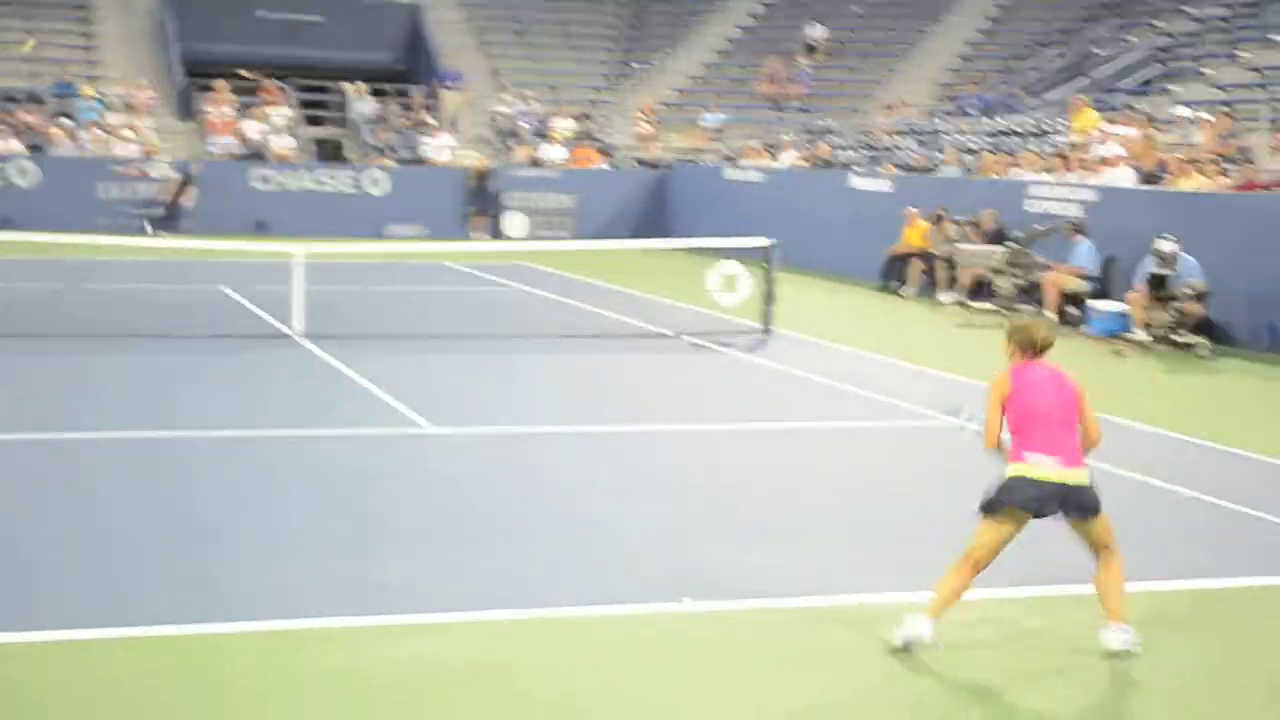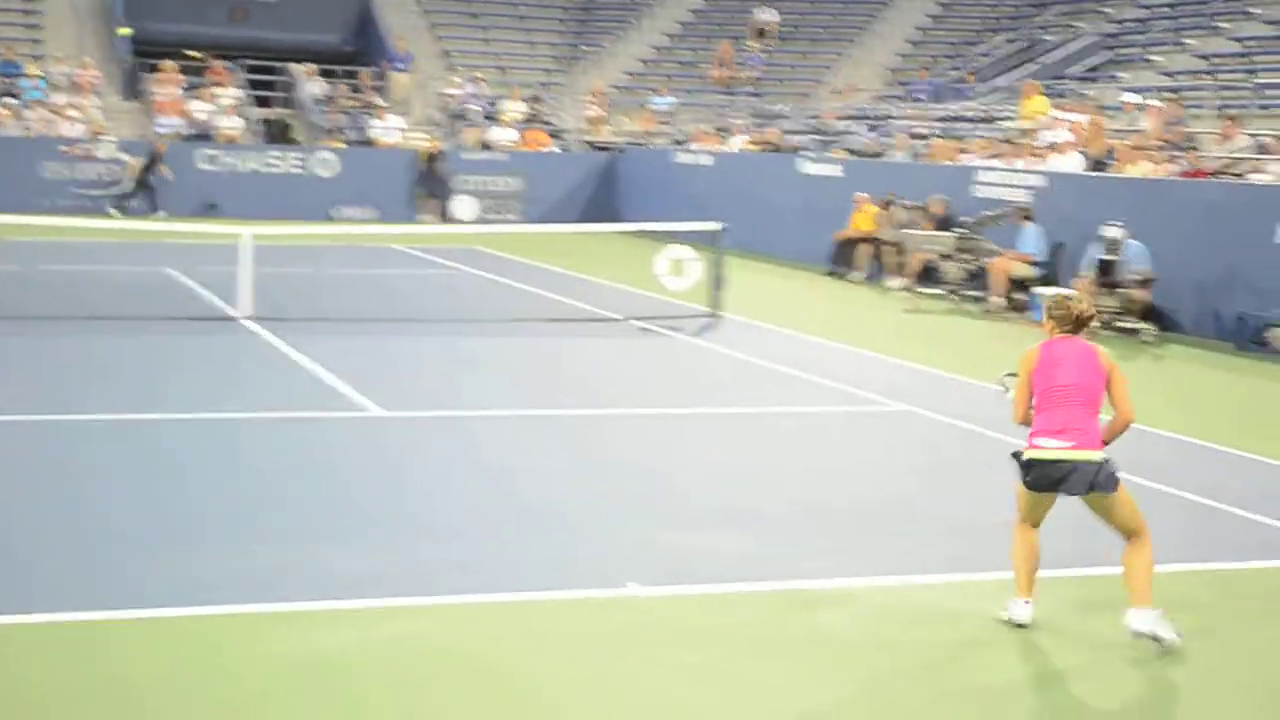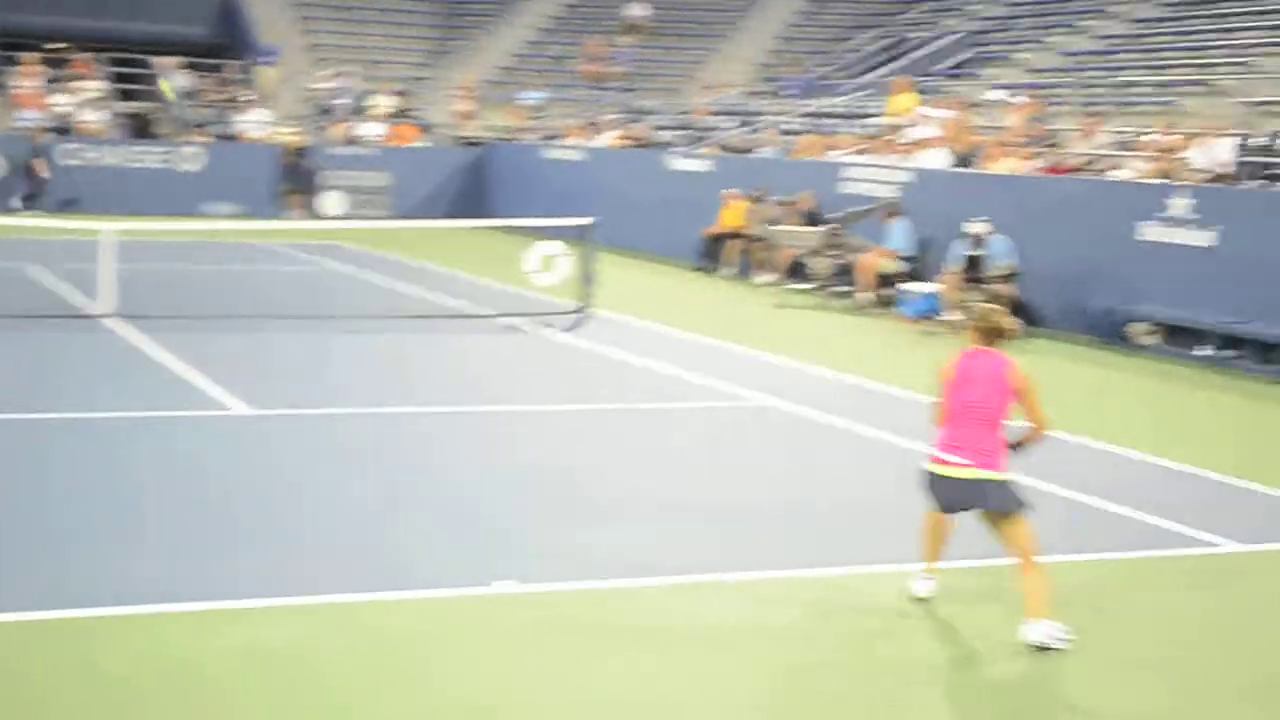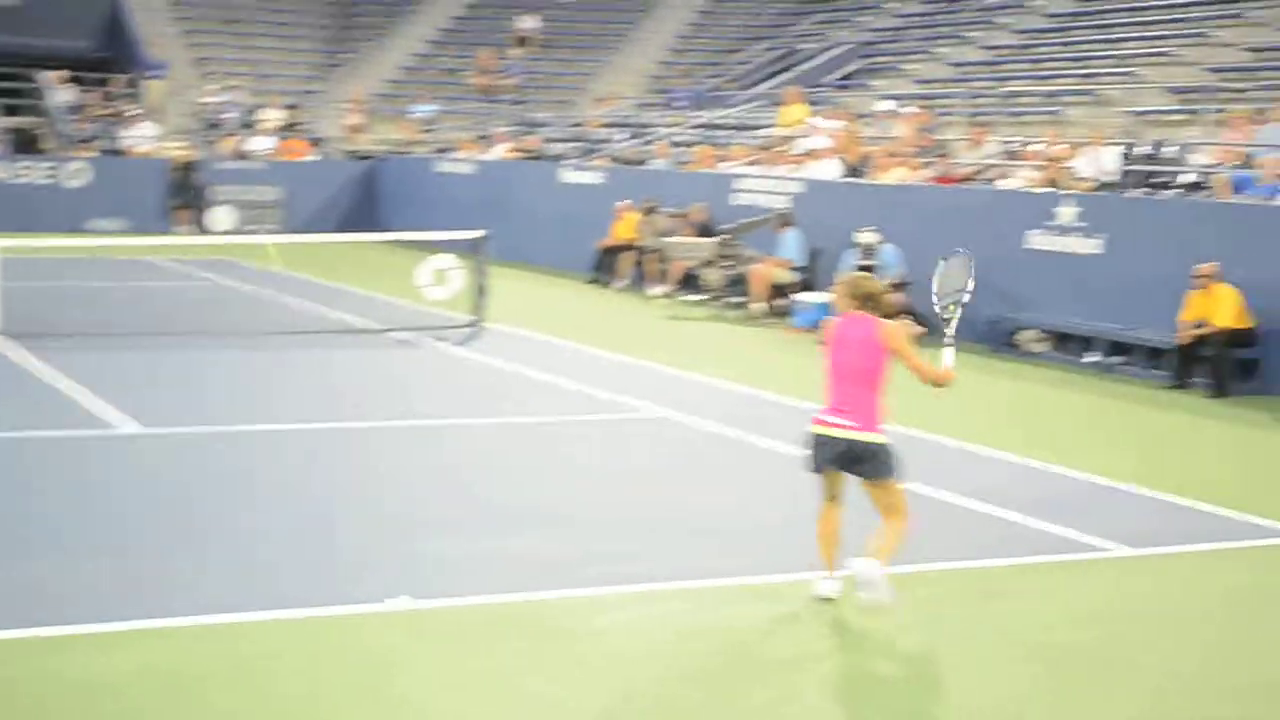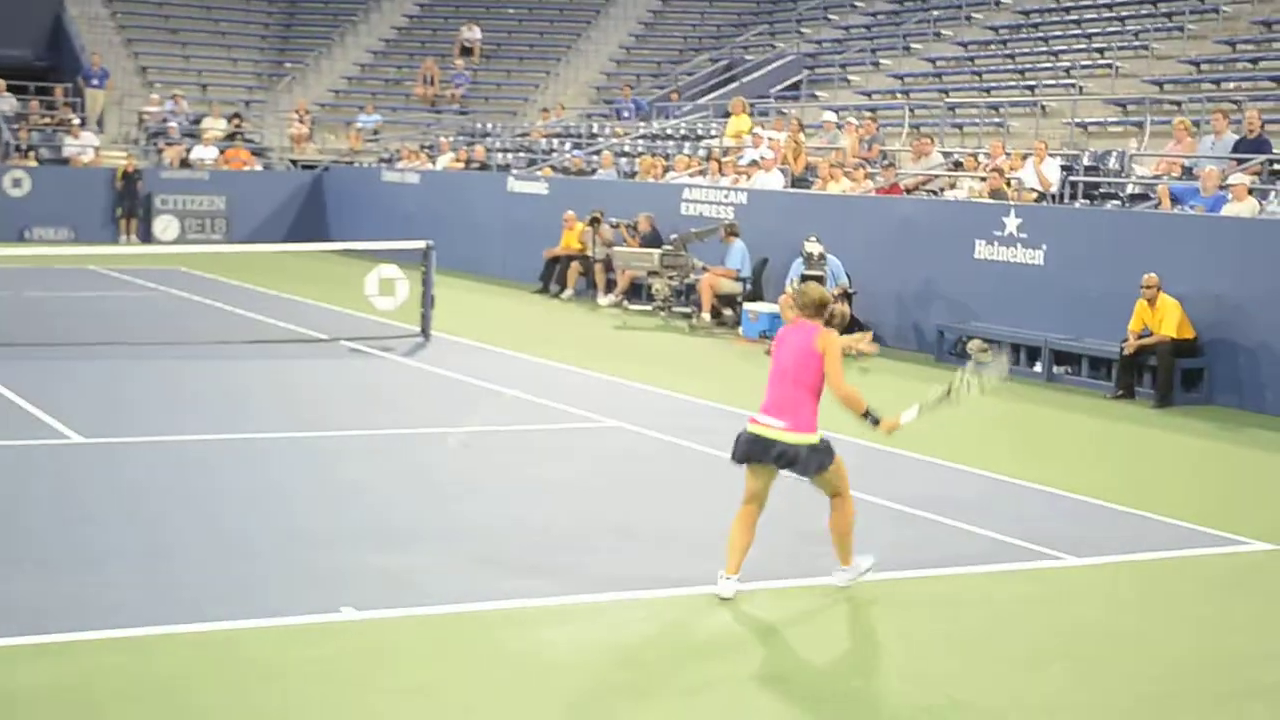
dt=0.2s
person 1, frame 1
left shoulder: (1005, 379)
right shoulder: (1068, 381)
left elbow: (992, 441)
right elbow: (1093, 436)
left hip: (1028, 478)
right hip: (1074, 481)
left knee: (971, 562)
right knee: (1107, 551)
left ankle: (923, 621)
right ankle: (1117, 629)
person 1, frame 2
left shoulder: (1034, 355)
right shoulder: (1102, 357)
left elbow: (1020, 415)
right elbow: (1125, 417)
left hip: (1042, 457)
right hip: (1088, 461)
left knee: (1027, 525)
right knee: (1138, 536)
left ankle: (1021, 603)
right ankle: (1144, 614)
person 1, frame 3
left shoulder: (954, 366)
right shoulder: (1014, 372)
right elbow: (1040, 427)
right wrist: (1016, 444)
left hip: (944, 471)
right hip: (987, 478)
left knee: (938, 511)
right knee: (1029, 559)
left ankle: (926, 576)
right ankle: (1038, 623)
person 1, frame 4
left shoulder: (834, 327)
right shoulder: (888, 331)
right elbow: (930, 376)
right wrist: (946, 375)
left hip: (827, 433)
right hip: (865, 439)
left knee: (832, 502)
right knee: (895, 517)
left ankle: (827, 577)
right ankle: (871, 564)
person 1, frame 5
left shoulder: (783, 334)
right shoulder: (828, 338)
right elbow: (841, 392)
left wrist: (844, 344)
right wrist: (876, 419)
left hip: (760, 433)
right hip: (799, 439)
left knee: (750, 505)
right knee: (840, 494)
left ankle: (730, 577)
right ankle: (846, 567)
